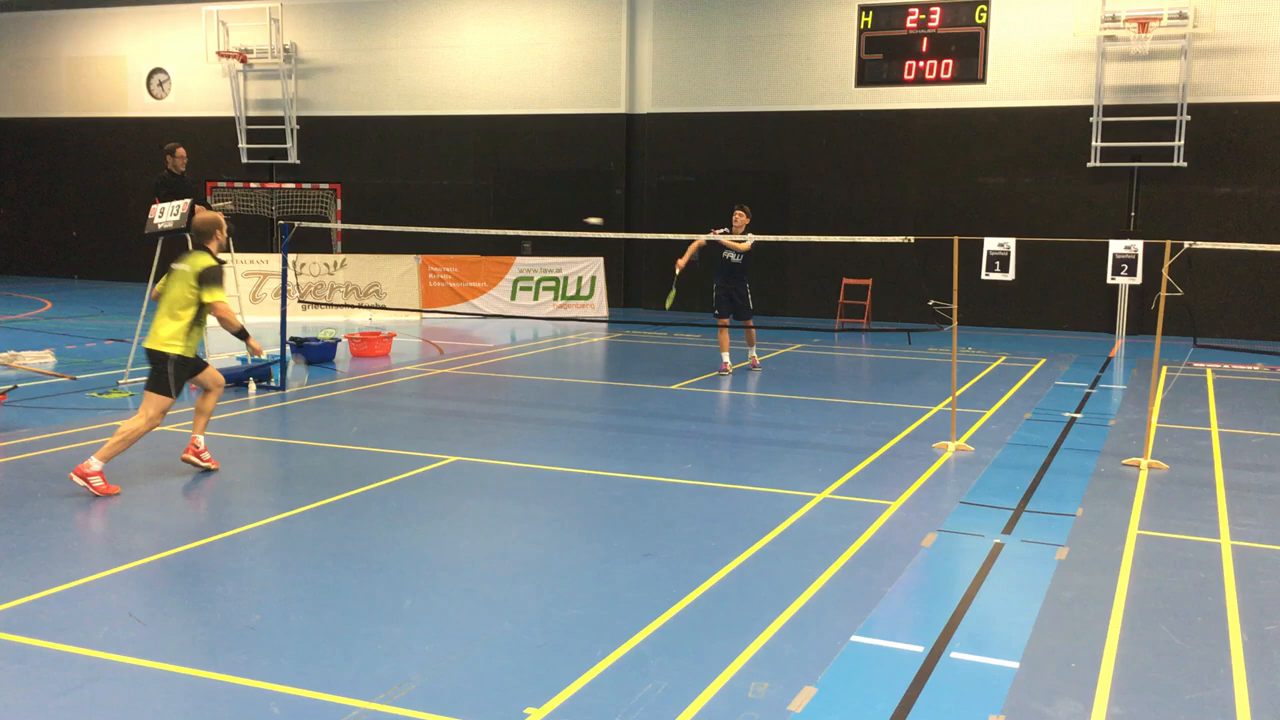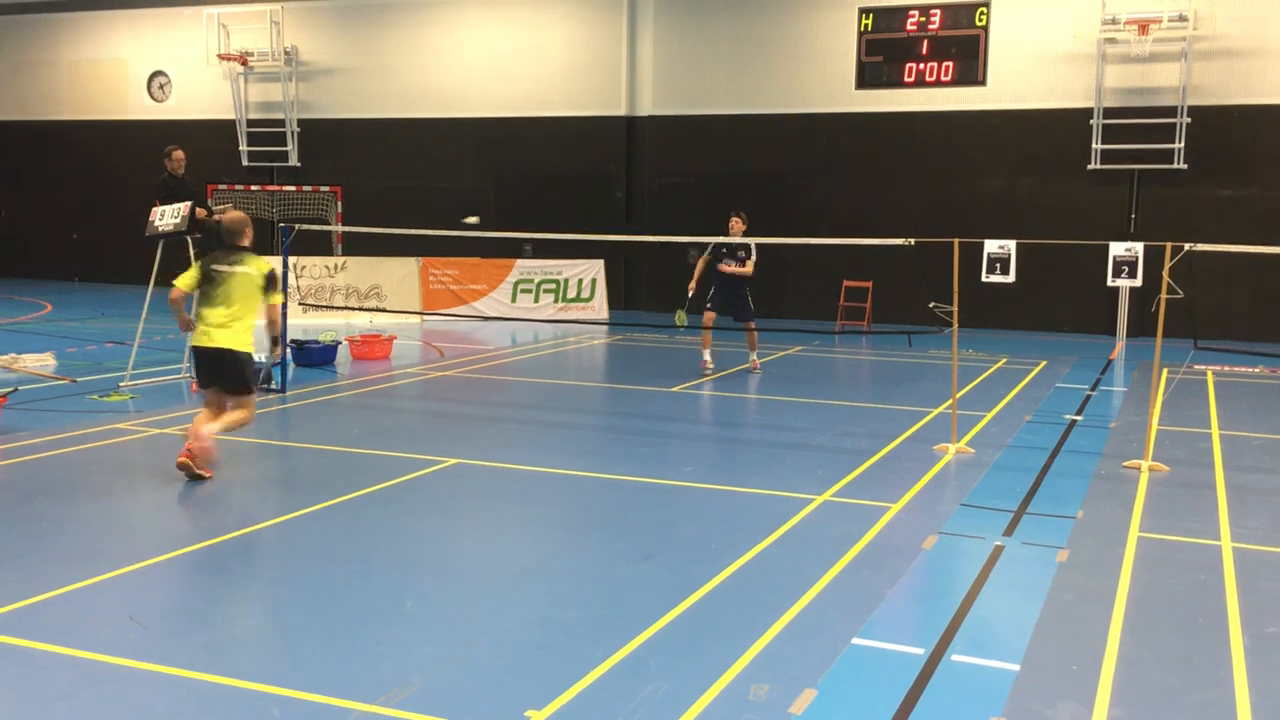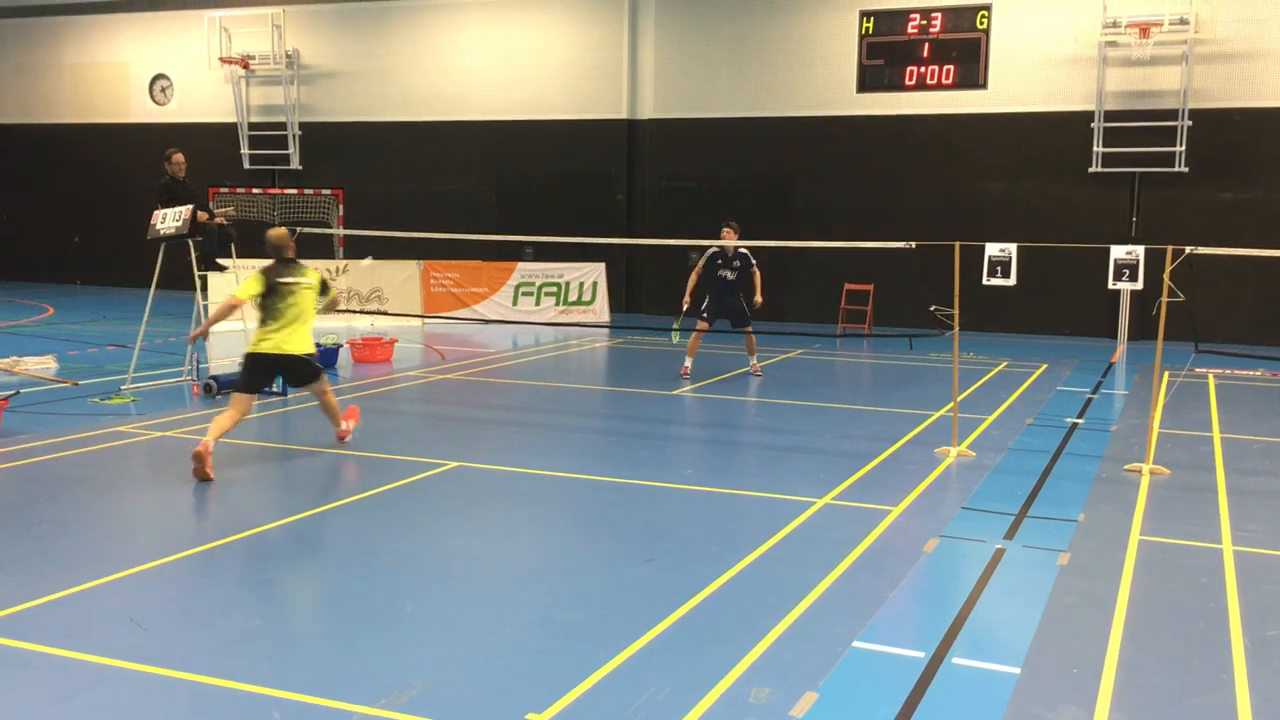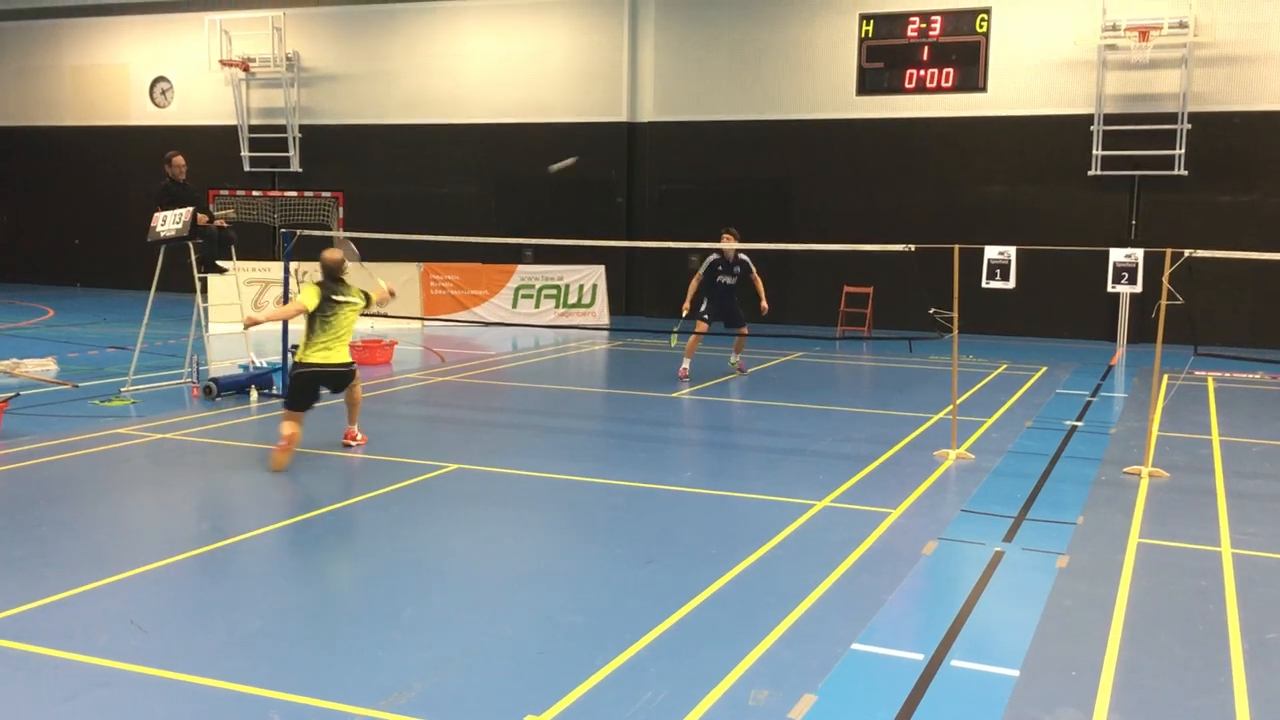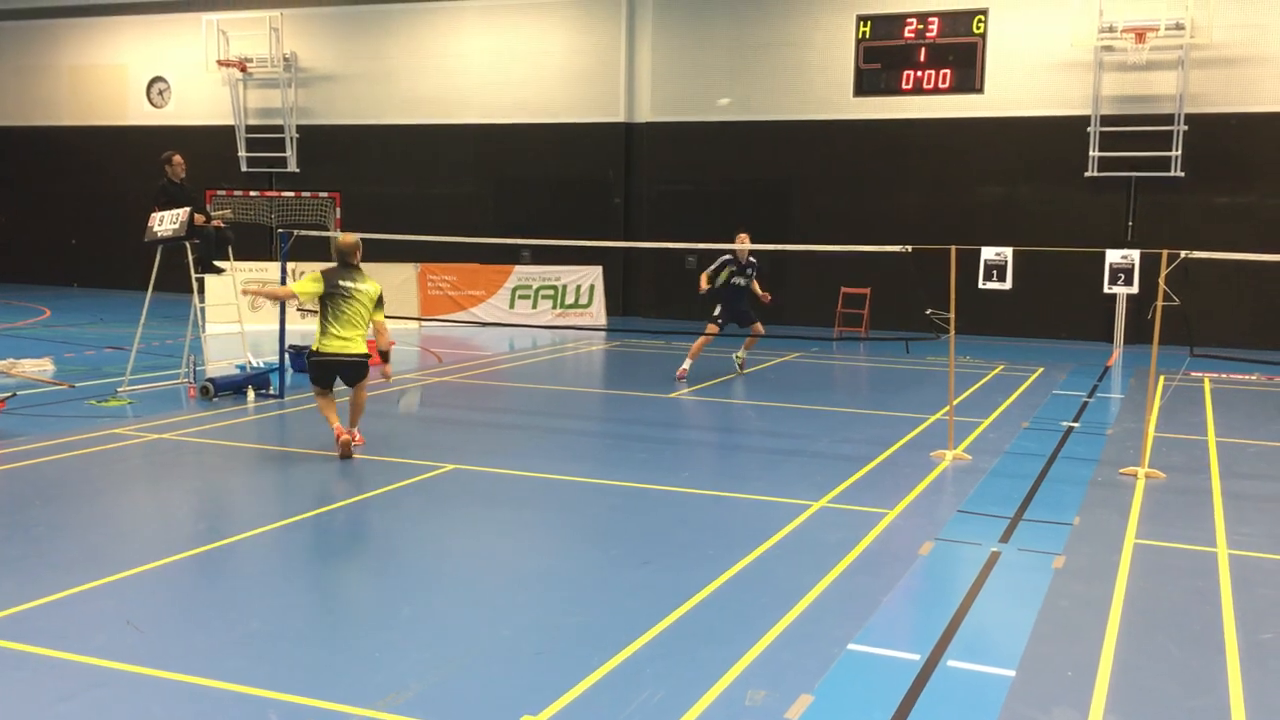
dt=0.2s
person 1, frame 1
left shoulder: (181, 261)
right shoulder: (209, 266)
left elbow: (157, 293)
right elbow: (220, 312)
right wrist: (247, 338)
left hip: (164, 346)
right hip: (171, 350)
left knee: (215, 383)
right knee: (151, 416)
left ankle: (196, 447)
right ankle: (91, 468)
person 1, frame 2
left shoulder: (207, 263)
right shoulder: (264, 268)
left elbow: (175, 295)
right elbow: (274, 314)
left wrist: (183, 318)
right wrist: (277, 342)
left hip: (203, 346)
right hip: (234, 349)
left knee: (213, 407)
right knee: (244, 413)
left ankle: (189, 450)
right ankle: (205, 432)
person 1, frame 3
left shoulder: (264, 275)
right shoulder: (313, 276)
left elbow: (234, 302)
right elbow: (332, 298)
left wrist: (205, 325)
right wrist: (329, 305)
left hip: (262, 353)
right hip: (299, 354)
left knee: (234, 410)
right knee: (323, 390)
left ankle: (206, 447)
right ankle: (342, 427)
person 1, frame 4
left shoulder: (319, 289)
right shoulder: (356, 294)
left elbow: (297, 307)
right elbow: (376, 298)
left wrist: (260, 318)
right wrist: (388, 292)
left hip: (307, 366)
right hip: (340, 365)
left knee: (290, 420)
right knee: (353, 385)
left ankle: (288, 436)
right ankle: (353, 432)
person 1, frame 5
left shoulder: (327, 276)
right shoulder: (374, 288)
left elbow: (287, 293)
right elbow: (380, 329)
left wrist: (256, 291)
right wrist: (385, 361)
left hip: (323, 354)
right hip: (356, 355)
left knee: (322, 395)
right knee: (359, 389)
left ankle: (339, 431)
right ankle: (352, 433)
